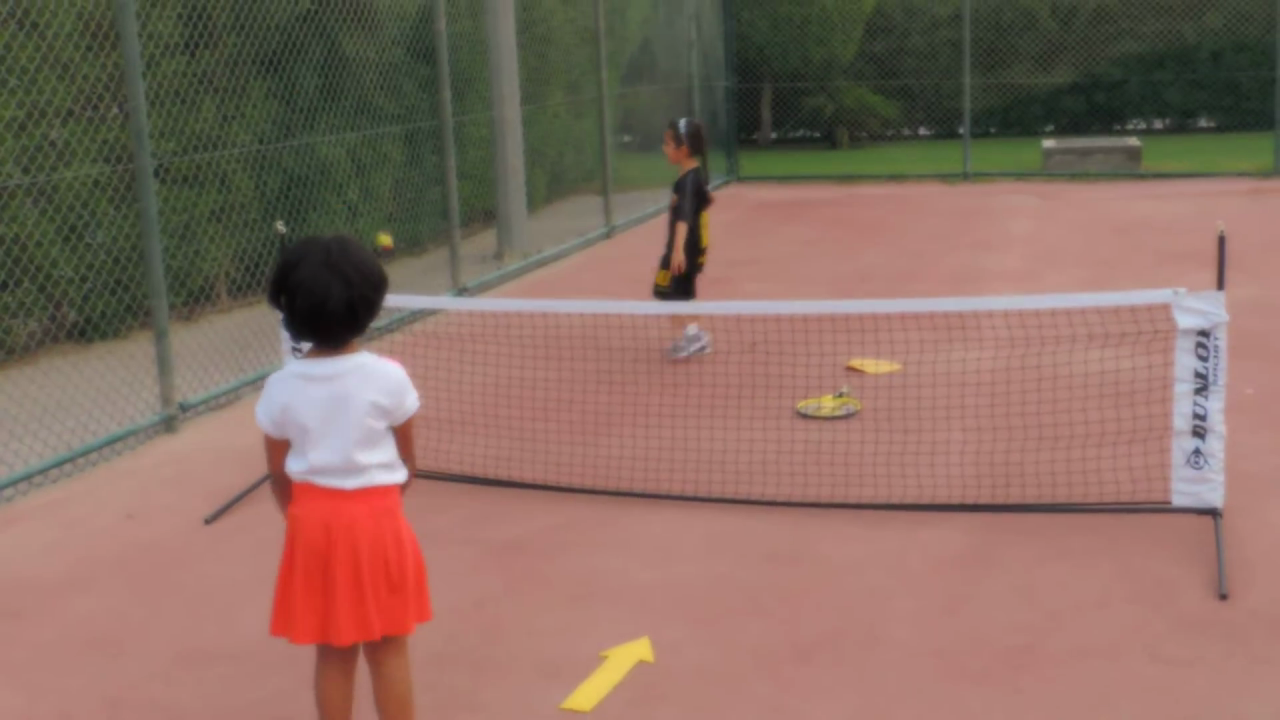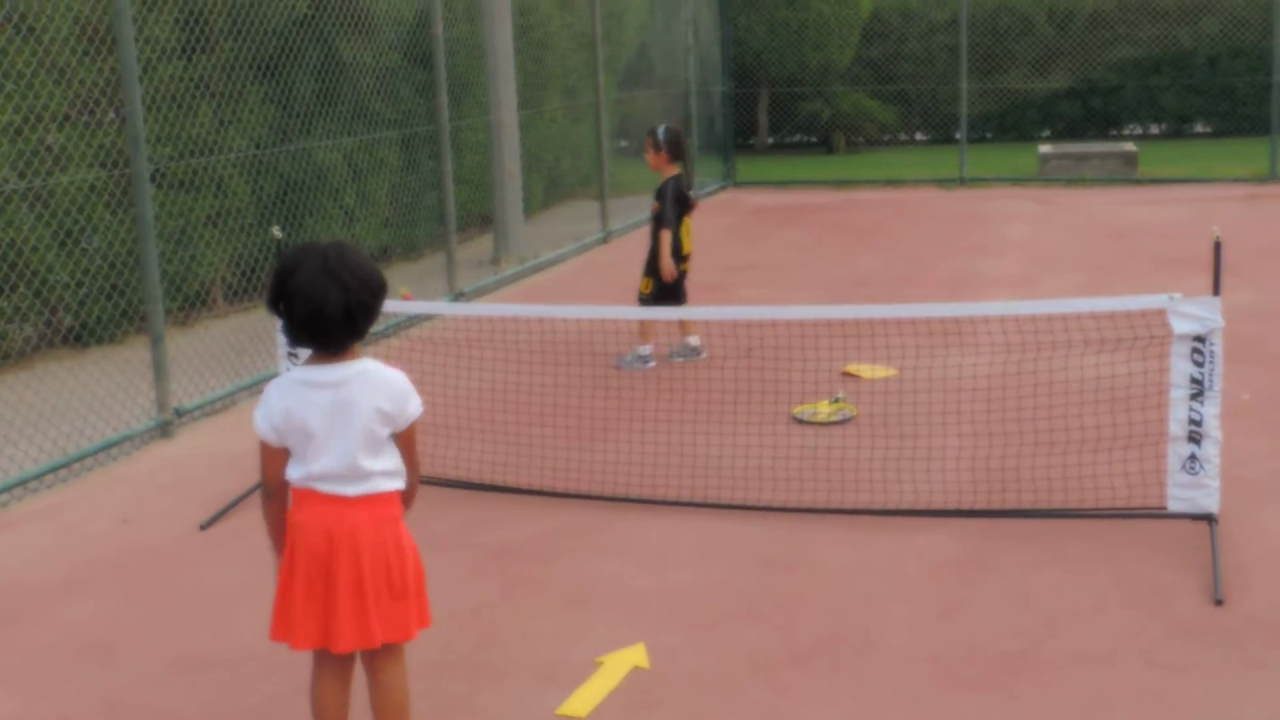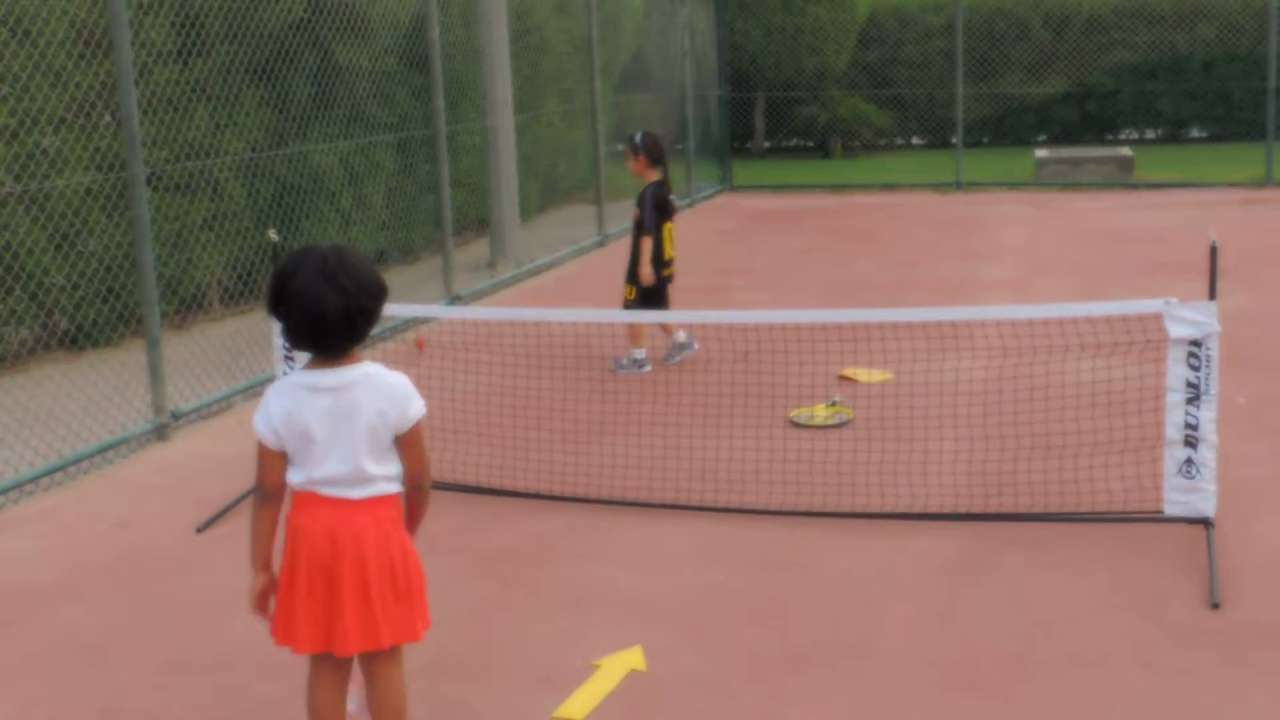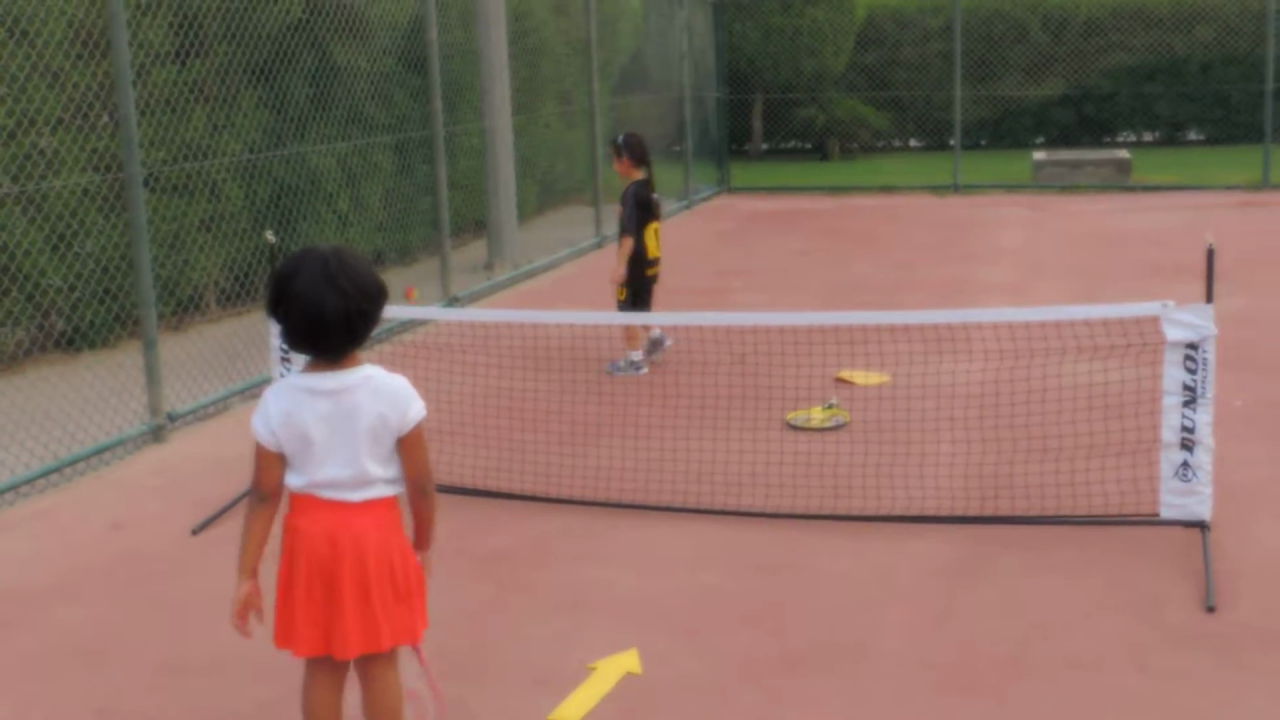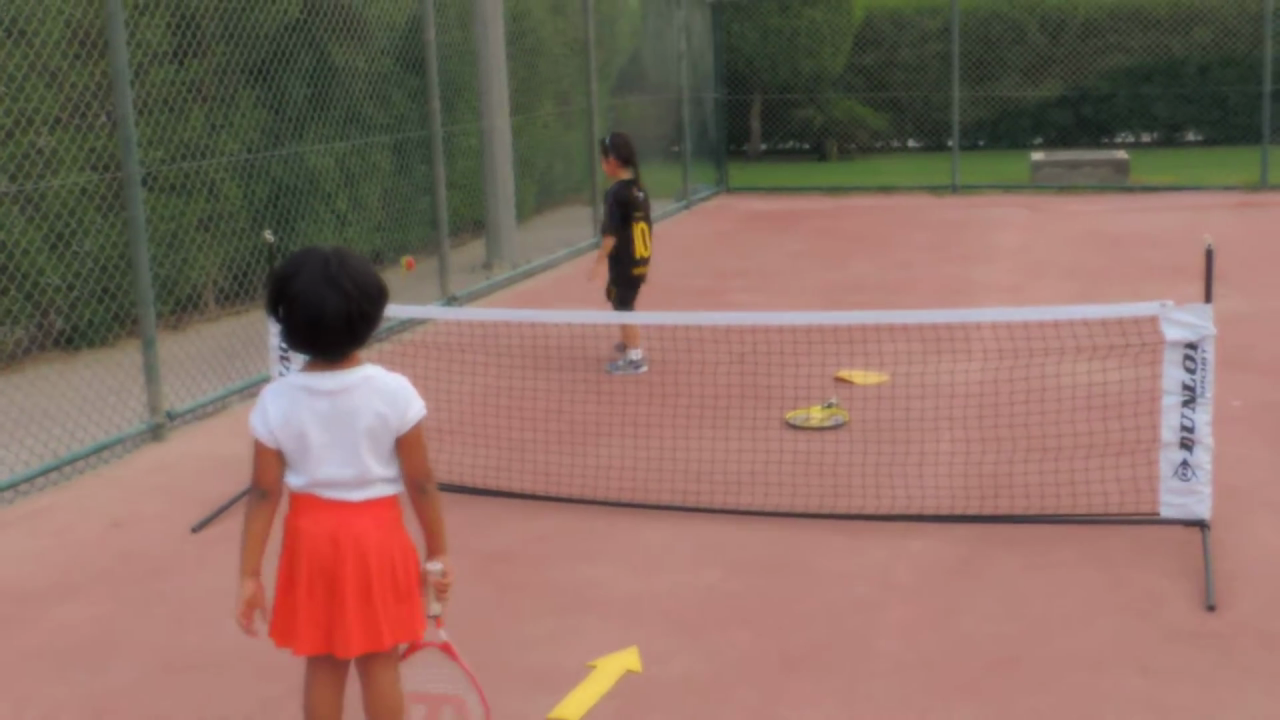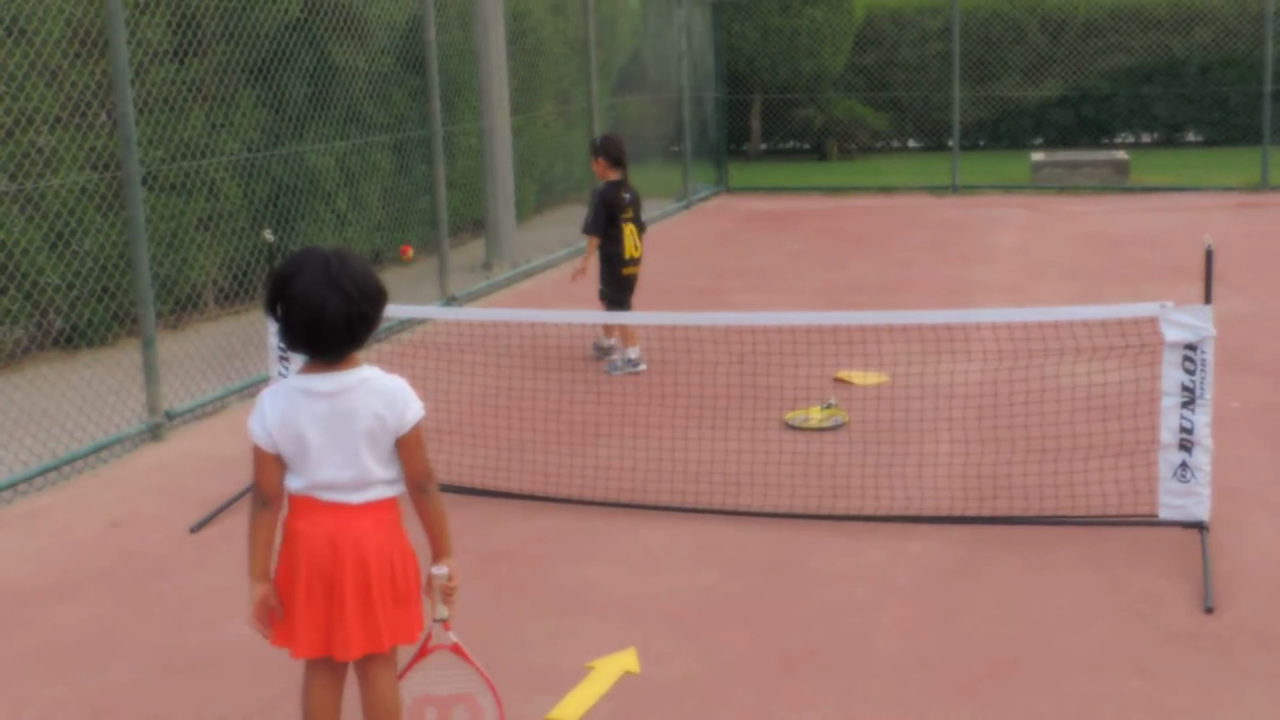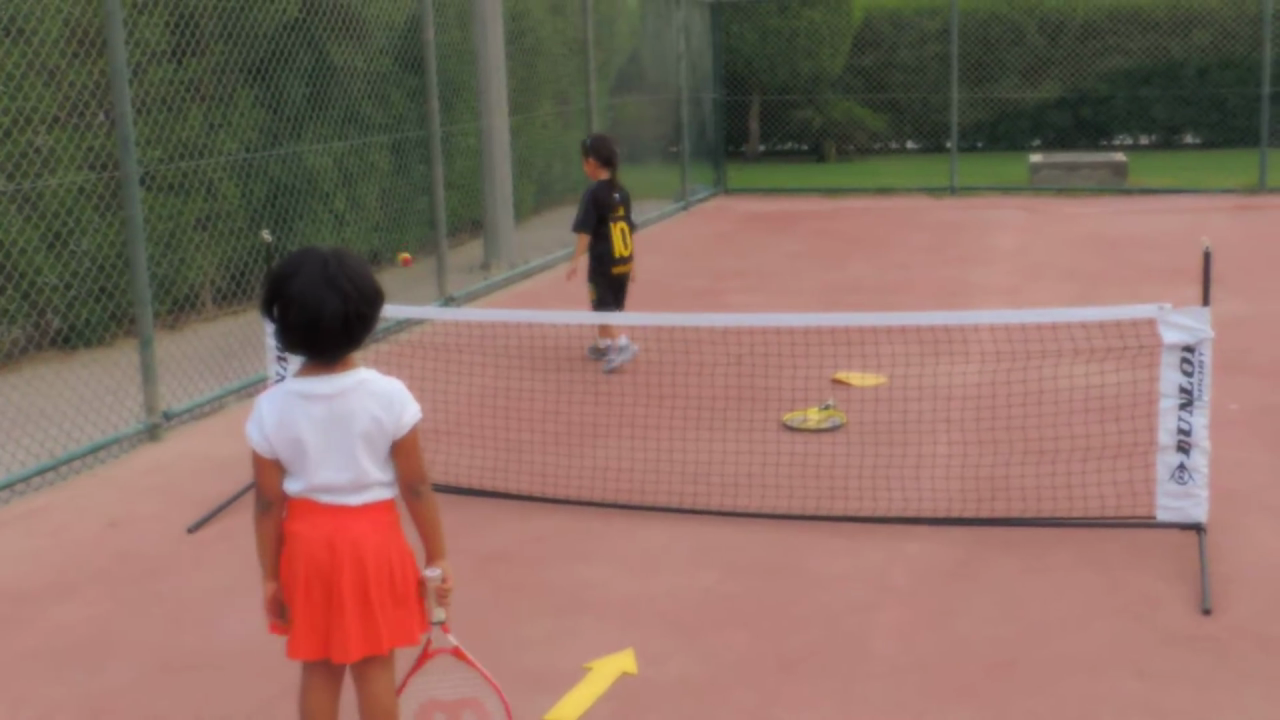
dt=0.1s
person 1, frame 1
left shoulder: (280, 388)
right shoulder: (387, 377)
left elbow: (280, 477)
right elbow: (407, 460)
left hip: (313, 523)
right hip: (376, 521)
left knee: (333, 651)
right knee: (388, 650)
person 1, frame 2
left shoulder: (280, 395)
right shoulder: (391, 385)
left elbow: (274, 488)
right elbow: (410, 474)
left wrist: (281, 552)
left hip: (312, 529)
right hip: (376, 527)
left knee: (329, 658)
right knee: (384, 657)
person 1, frame 3
left shoulder: (280, 398)
right shoulder: (393, 388)
left elbow: (268, 492)
right elbow: (418, 481)
left wrist: (261, 568)
right wrist: (405, 533)
left hip: (313, 534)
right hip: (378, 532)
left knee: (327, 661)
right knee: (382, 660)
person 1, frame 4
left shoulder: (279, 402)
right shoulder: (393, 392)
left elbow: (264, 496)
right elbow: (420, 484)
left wrist: (246, 575)
right wrist: (422, 549)
left hip: (312, 536)
right hip: (375, 535)
left knee: (322, 663)
right knee: (378, 662)
person 1, frame 5
left shoulder: (277, 400)
right shoulder: (393, 391)
left elbow: (264, 494)
right elbow: (420, 483)
left wrist: (250, 574)
right wrist: (438, 554)
left hip: (311, 537)
right hip: (376, 534)
left knee: (322, 662)
right knee: (378, 661)
person 1, frame 6
left shoulder: (275, 403)
right shoulder: (391, 392)
left elbow: (266, 499)
right elbow: (421, 484)
left wrist: (260, 576)
right wrist: (443, 555)
left hip: (311, 539)
right hip: (374, 537)
left knee: (322, 664)
right knee: (377, 663)
person 1, frame 7
left shoulder: (273, 406)
right shoulder: (388, 395)
left elbow: (268, 503)
right elbow: (415, 486)
left wrist: (270, 576)
right wrist: (437, 557)
left hip: (309, 542)
right hip: (372, 539)
left knee: (319, 667)
right knee: (374, 665)
person 2, frame 1
left shoulder: (690, 180)
right shoulder: (695, 176)
left elbow: (683, 217)
left wrist: (678, 249)
left hip: (686, 248)
right hip: (693, 248)
left knee: (665, 292)
right knee: (684, 294)
left ankle: (691, 333)
right ankle: (698, 338)
person 2, frame 2
left shoulder: (669, 187)
right shoulder: (679, 183)
left elbow: (666, 225)
left wrist: (665, 256)
left hip: (666, 257)
right hip: (680, 256)
left knee: (648, 303)
right knee: (674, 302)
left ankle: (643, 353)
right ankle: (693, 345)
person 2, frame 3
left shoulder: (649, 194)
right shoulder: (662, 189)
left elbow: (648, 232)
left wrist: (644, 264)
left hip: (647, 262)
right hip: (663, 261)
left knee: (634, 309)
right knee: (655, 306)
left ankle: (638, 357)
right ankle: (681, 340)
person 2, frame 4
left shoulder: (632, 193)
right shoulder: (650, 190)
left elbow: (629, 233)
left wrist: (621, 263)
left hip: (636, 262)
right hip: (651, 261)
left knee: (628, 310)
right knee: (640, 306)
left ankle: (635, 359)
right ankle: (655, 336)
person 2, frame 5
left shoulder: (615, 193)
right shoulder: (640, 190)
left elbow: (610, 233)
left wrist: (599, 261)
left hip: (623, 261)
right hip: (641, 260)
left knee: (623, 309)
right knee: (624, 304)
left ankle: (635, 358)
right ankle: (628, 342)
person 2, frame 6
left shoulder: (603, 194)
right shoulder: (632, 193)
left elbow: (595, 233)
right elbow: (641, 230)
left wrist: (585, 261)
right wrist: (638, 260)
left hip: (614, 263)
right hip: (633, 262)
left knee: (619, 309)
right knee: (610, 303)
left ankle: (634, 357)
right ankle: (608, 343)
person 2, frame 7
left shoulder: (593, 194)
right shoulder: (622, 193)
left elbow: (586, 231)
right elbow: (629, 229)
left wrist: (575, 260)
right wrist: (629, 261)
left hip: (604, 263)
right hip: (624, 261)
left knee: (604, 308)
right knee: (608, 306)
left ankle: (622, 346)
right ankle: (604, 344)
